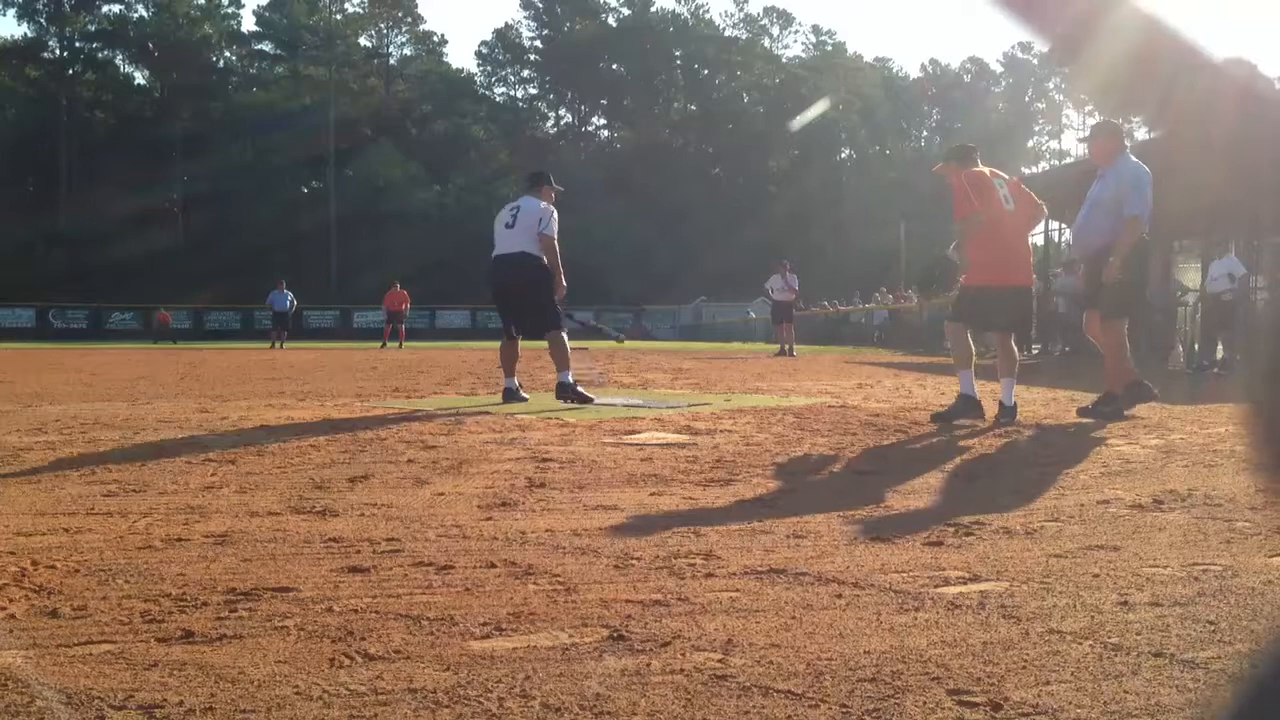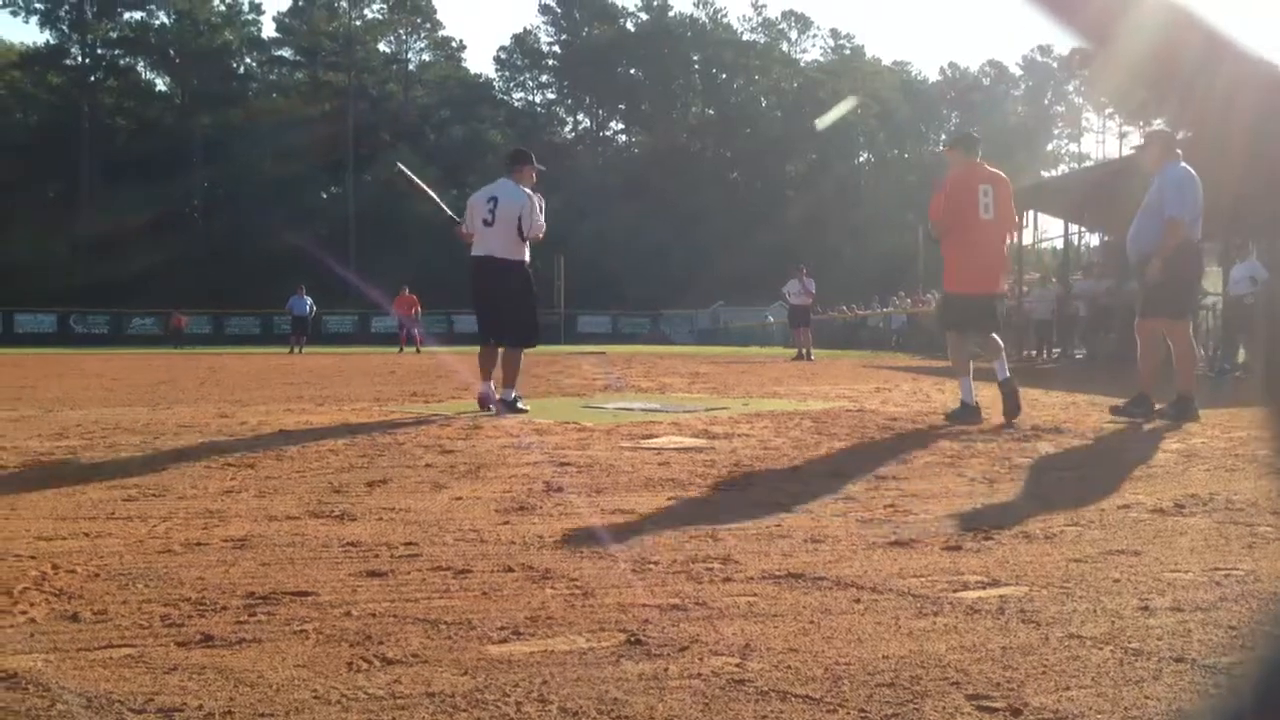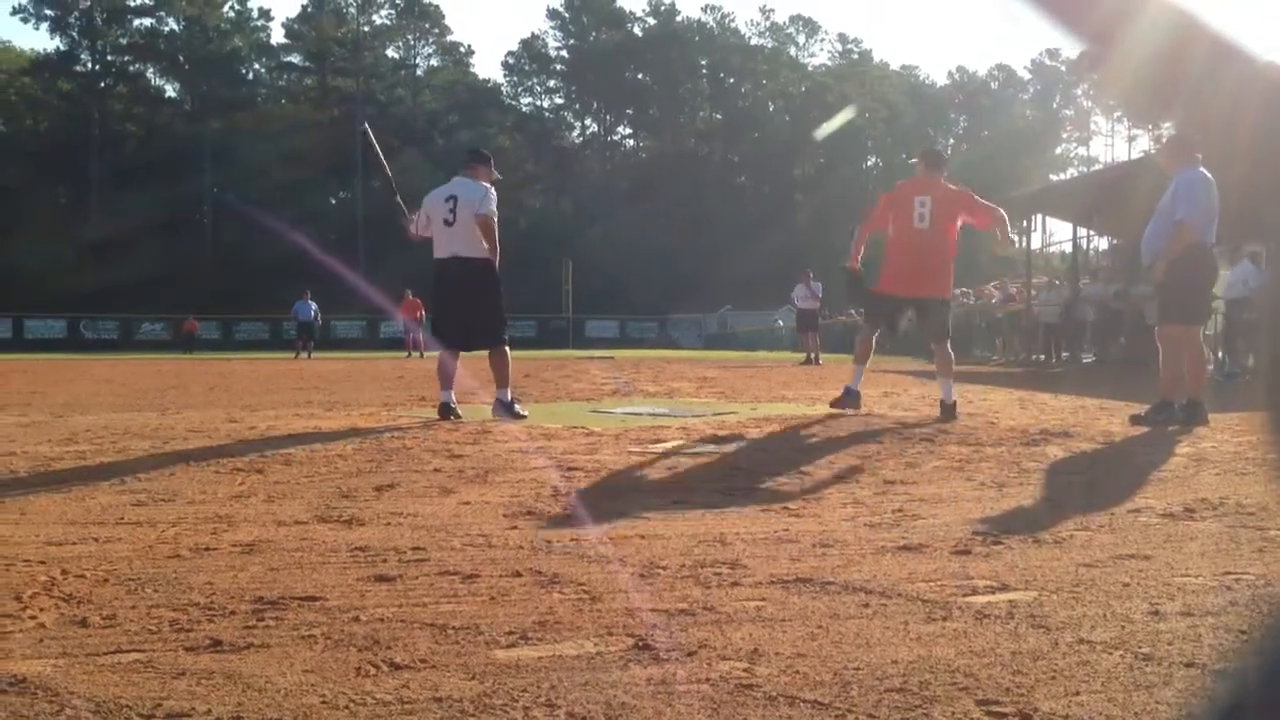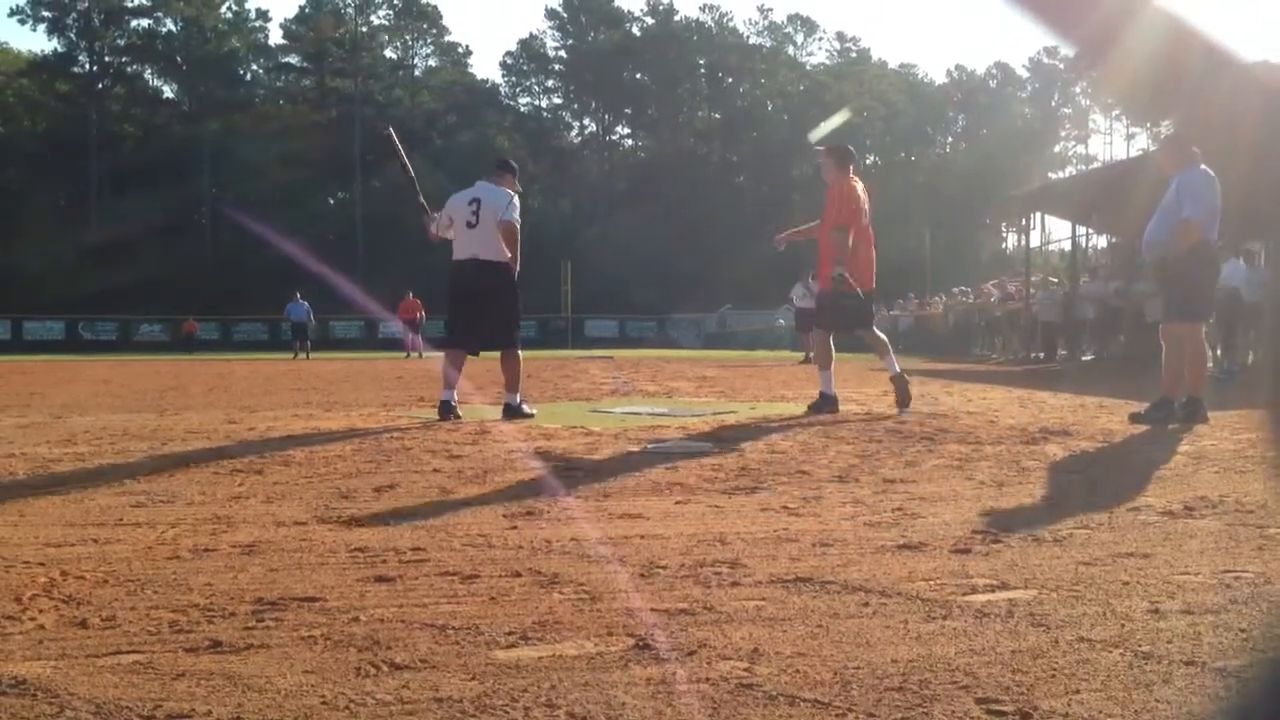
dt=0.7s
person 1, frame 1
left shoulder: (1132, 172)
right shoulder: (1106, 174)
left elbow: (1134, 221)
left wrist: (1116, 260)
right wrist: (1086, 263)
left hip: (1121, 260)
right hip: (1100, 260)
left knee: (1111, 328)
right knee: (1094, 326)
left ankle: (1112, 398)
right ankle: (1134, 384)
person 1, frame 2
left shoulder: (1175, 175)
right shoulder: (1168, 177)
left elbow: (1177, 223)
left wrist: (1158, 260)
right wrist: (1154, 261)
left hip: (1172, 262)
right hip: (1166, 264)
left knee: (1163, 330)
right knee: (1161, 331)
left ankle: (1167, 401)
person 1, frame 3
left shoulder: (1192, 179)
right shoulder: (1185, 180)
left elbow: (1187, 227)
left wrist: (1163, 262)
right wrist: (1163, 264)
left hip: (1185, 266)
right hip: (1179, 267)
left knee: (1184, 335)
right knee: (1169, 336)
left ankle: (1191, 406)
right ankle: (1169, 404)
person 1, frame 4
left shoulder: (1196, 177)
right shoulder: (1184, 180)
left elbow: (1192, 226)
left wrist: (1157, 248)
right wrist: (1151, 249)
left hip: (1190, 263)
right hip: (1178, 265)
left knee: (1188, 332)
right knee: (1171, 334)
left ankle: (1193, 404)
right ankle: (1168, 402)
person 2, frame 1
left shoulder: (965, 179)
right shoulder: (1005, 178)
left elbow: (974, 219)
right elbow: (1038, 212)
left wrist: (959, 245)
left hip: (987, 271)
right hip: (1019, 271)
left knee: (956, 326)
right knee: (1002, 336)
left ankle: (968, 398)
right ankle: (1007, 404)
person 2, frame 2
left shoulder: (953, 180)
right shoulder: (1000, 181)
left elbow: (937, 226)
right elbow: (1011, 225)
left wrist: (943, 234)
left hip: (960, 274)
right hip: (992, 273)
left knee: (956, 336)
right knee: (987, 332)
left ankle: (969, 405)
right ankle: (1005, 380)
person 2, frame 3
left shoulder: (899, 191)
right shoulder: (957, 196)
left elbow: (868, 226)
right elbow: (995, 216)
left wrist: (854, 259)
right wrist: (1004, 234)
left hip: (895, 279)
right hip: (936, 283)
left knee: (869, 329)
right knee: (940, 342)
left ankle: (853, 392)
right ankle: (948, 403)
person 2, frame 4
left shoulder: (840, 189)
right shoulder: (855, 186)
left elbow: (843, 231)
right elbow: (827, 225)
left wrist: (839, 268)
right wrist: (791, 235)
left hip: (842, 276)
right hip: (861, 276)
left knee: (822, 333)
right knee: (867, 329)
left ankle: (828, 396)
right ankle: (896, 374)
person 3, frame 1
left shoulder: (505, 211)
right shoulder: (545, 209)
right elbow: (548, 242)
right wrist: (559, 278)
left hip: (499, 269)
right hip: (528, 267)
left knee: (511, 332)
right knee: (553, 327)
left ankle: (510, 387)
right ankle: (565, 382)
person 3, frame 2
left shoulder: (479, 195)
right shoulder: (525, 197)
left elbow: (466, 234)
right elbow: (534, 235)
right wrist: (540, 210)
left hip: (481, 268)
right hip: (512, 271)
left knee: (489, 336)
right knee: (516, 339)
left ankle: (486, 392)
right ankle: (507, 398)
person 3, frame 3
left shoulder: (433, 196)
right shoulder: (482, 191)
left elbow: (416, 233)
right elbow: (485, 219)
left wrist: (411, 222)
right wrist: (494, 252)
left hip: (445, 271)
right hip: (478, 270)
left knee: (448, 342)
right knee: (497, 338)
left ankle: (447, 400)
right ankle: (504, 399)
person 3, frame 4
left shoulder: (457, 198)
right shoulder: (506, 197)
left elbow: (436, 234)
right elbow: (509, 227)
left wrist: (432, 222)
right wrist: (515, 261)
left hip: (461, 272)
right hip: (496, 273)
left knee: (457, 342)
right knee: (509, 342)
left ankle: (448, 399)
right ankle: (512, 402)
